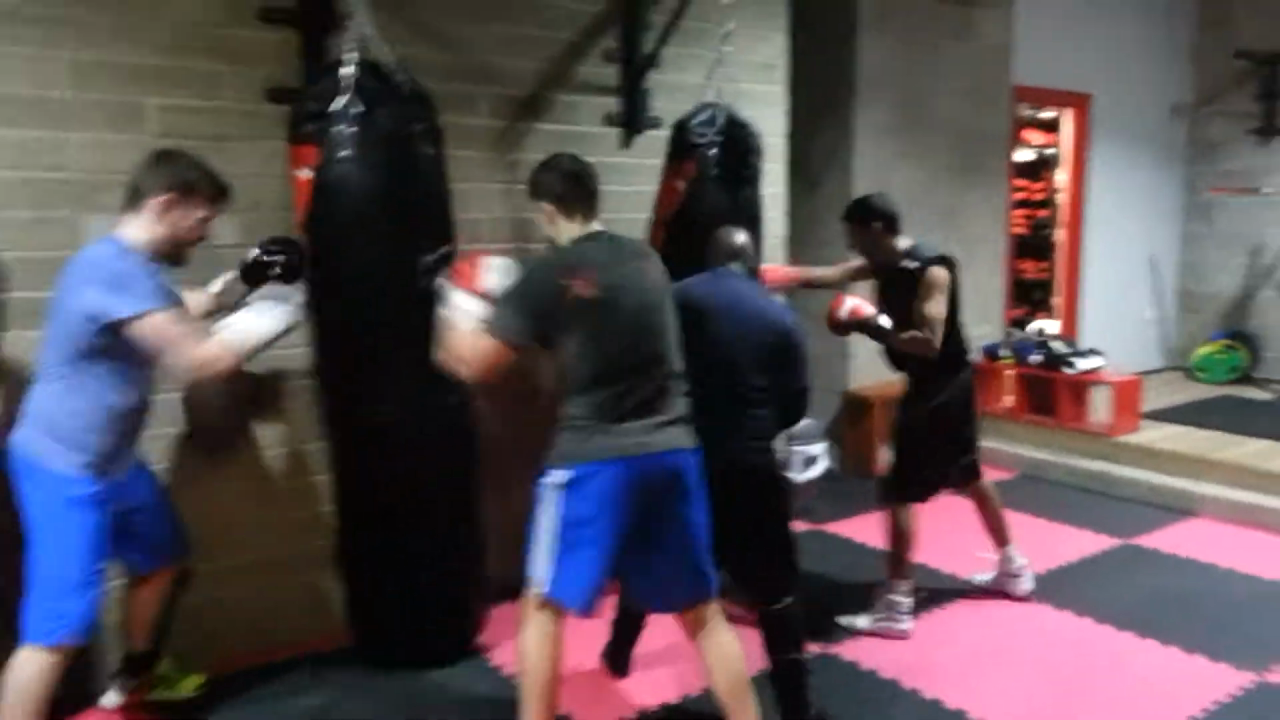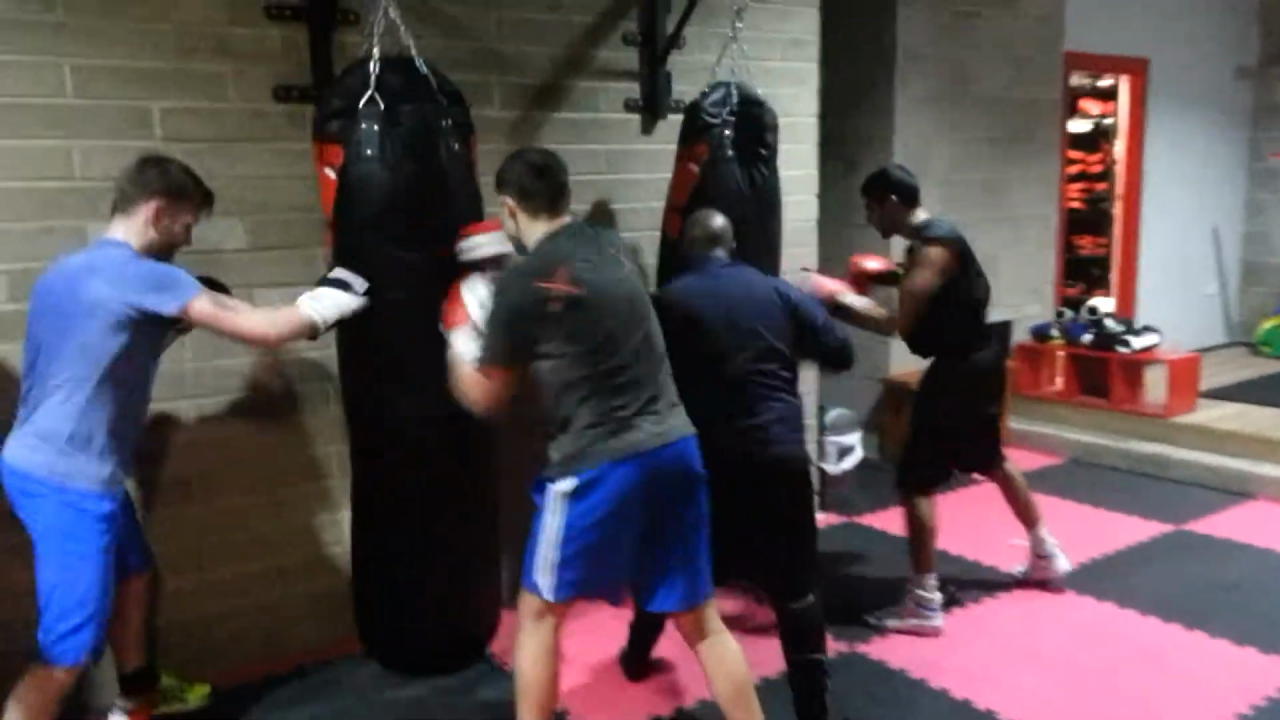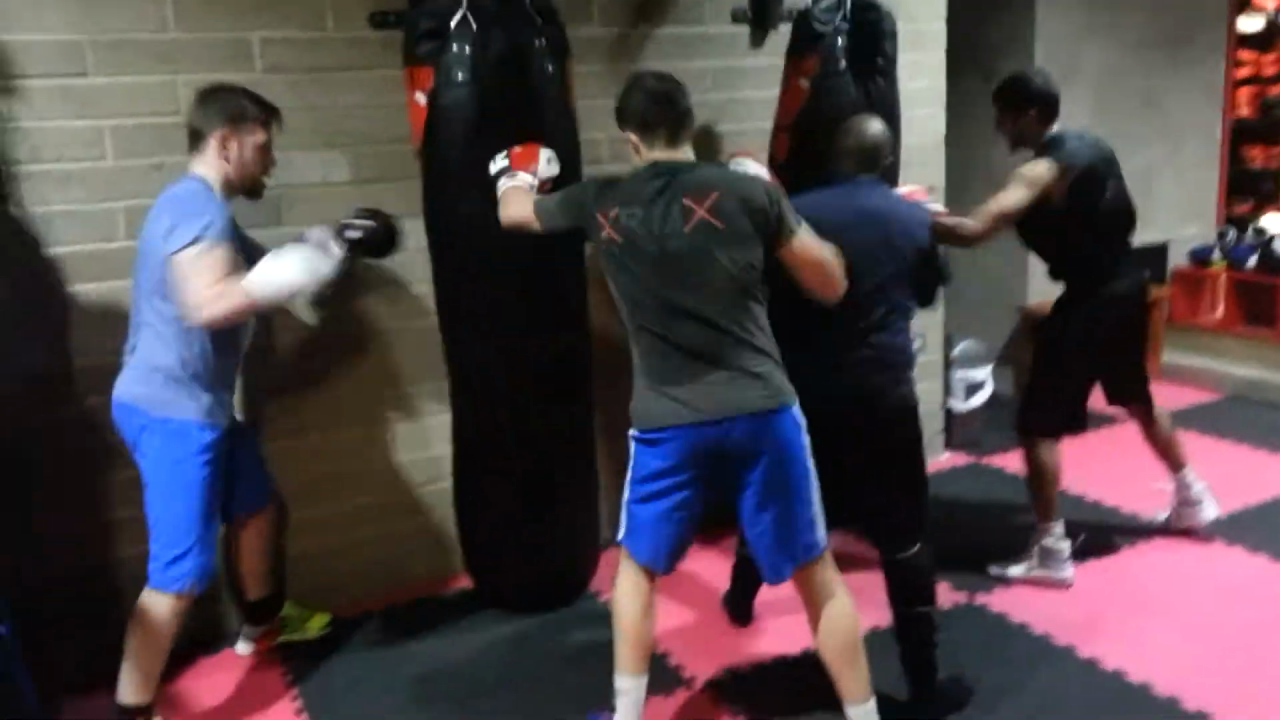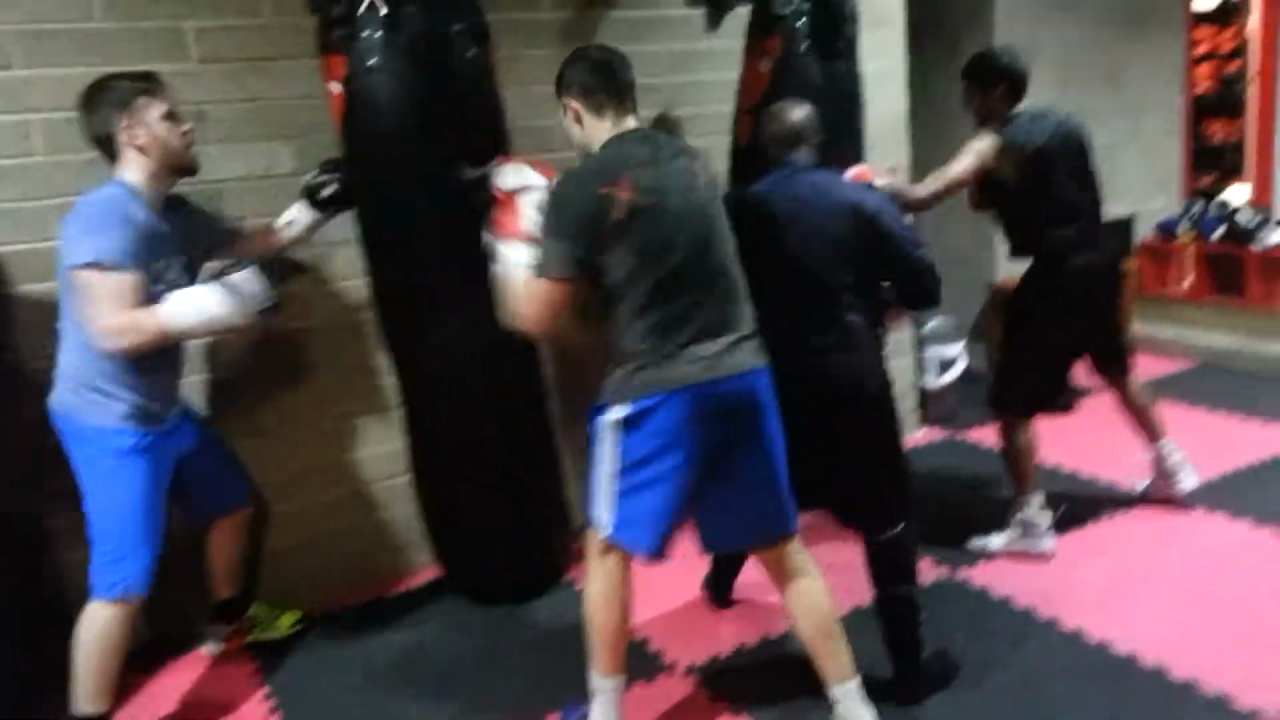
dt=0.4s
person 1, frame 1
left shoulder: (547, 277)
right shoulder: (645, 260)
left elbow: (465, 362)
left hip: (594, 464)
right hip: (676, 455)
left knee: (543, 608)
right knee: (701, 614)
person 1, frame 2
left shoulder: (522, 285)
right shoulder: (608, 248)
left elbow: (483, 399)
left hip: (599, 466)
right hip: (674, 450)
left knee: (541, 611)
right knee: (698, 620)
person 1, frame 3
left shoulder: (601, 204)
right shoulder: (747, 191)
left elbow: (513, 210)
right elbow: (832, 285)
left wrist: (515, 172)
left hip: (670, 425)
right hip: (762, 411)
left knee: (637, 566)
right knee: (816, 576)
person 1, frame 4
left shoulder: (580, 190)
right shoulder: (688, 160)
left elbow: (537, 320)
left hip: (657, 396)
right hip: (743, 378)
left knee: (608, 548)
right knee: (784, 552)
person 2, frame 1
left shoulder: (128, 268)
right shoulder: (116, 273)
left elbow: (183, 309)
right elbow: (198, 359)
left wrist: (241, 279)
left hip: (112, 464)
right hip: (63, 469)
left knee: (163, 559)
right knee: (58, 631)
person 2, frame 2
left shoulder: (62, 274)
right shoulder: (143, 278)
right elbow: (261, 330)
right wrist: (328, 303)
right hip: (69, 483)
left knee: (133, 574)
right knee: (67, 651)
person 2, frame 3
left shoulder: (205, 210)
right shoulder: (198, 206)
left elbow: (259, 272)
right elbow: (212, 303)
left wrist: (326, 246)
right wrist: (301, 268)
left hip: (198, 408)
right hip: (167, 414)
left knee: (256, 506)
right knee: (178, 576)
left ankle: (262, 620)
person 2, frame 4
left shoulder: (171, 212)
right shoulder: (107, 216)
left elbow: (245, 246)
right elbow: (116, 330)
left wrist: (309, 211)
right wrist: (217, 302)
left hip: (161, 412)
right hip: (109, 424)
left knee: (231, 503)
right knee: (123, 584)
left ankle: (230, 619)
person 3, frame 1
left shoulder: (679, 297)
right shoulder: (780, 316)
right elbow: (794, 406)
right hip: (748, 465)
right knee: (773, 592)
left ankle: (619, 653)
person 3, frame 2
left shoulder: (666, 303)
right shoulder: (781, 293)
right elbow: (839, 354)
left hip: (698, 460)
right hip: (776, 457)
right knee: (794, 591)
left ankle: (637, 657)
person 3, frame 3
left shoulder: (796, 215)
right shoulder: (914, 219)
left elbow: (763, 300)
right elbow: (927, 291)
left hip: (803, 395)
right hip: (882, 397)
right knee: (902, 539)
left ankle: (740, 601)
right ankle: (926, 683)
person 3, frame 4
left shoulder: (740, 208)
right shoulder: (860, 202)
right elbow: (924, 285)
right wrist: (879, 308)
left hip: (768, 381)
right hip: (851, 380)
right knee: (884, 519)
left ankle: (720, 583)
right ankle: (909, 662)
person 4, frame 1
left shoulder: (931, 270)
right shoulder: (886, 265)
left elbow: (928, 343)
right elbow: (834, 276)
left wrist: (874, 324)
right wrist: (792, 277)
left hip: (940, 389)
right hip: (947, 384)
left knee: (900, 492)
right knee: (969, 479)
left ankle: (895, 608)
right ankle: (1013, 571)
person 4, frame 2
left shoulder: (932, 247)
right shoulder: (938, 236)
left elbow: (896, 323)
left wrist: (836, 297)
left hip: (958, 370)
right hip: (981, 360)
left knee: (915, 483)
right knee: (992, 462)
left ankle: (924, 603)
right ankle: (1046, 556)
person 4, frame 3
left shoulder: (1047, 169)
right shoulder: (1091, 148)
left elbow: (974, 231)
left hip: (1090, 302)
right hip: (1126, 288)
left knee: (1038, 425)
right knee: (1139, 400)
left ankle: (1051, 554)
right ankle: (1193, 501)
person 4, frame 4
left shoulder: (997, 143)
right shoulder: (1064, 126)
left elbow: (923, 196)
left wrist: (878, 188)
left hip: (1056, 277)
right hip: (1096, 262)
left knee: (1013, 402)
right knee: (1117, 372)
left ankle: (1030, 526)
right ankle: (1171, 470)
